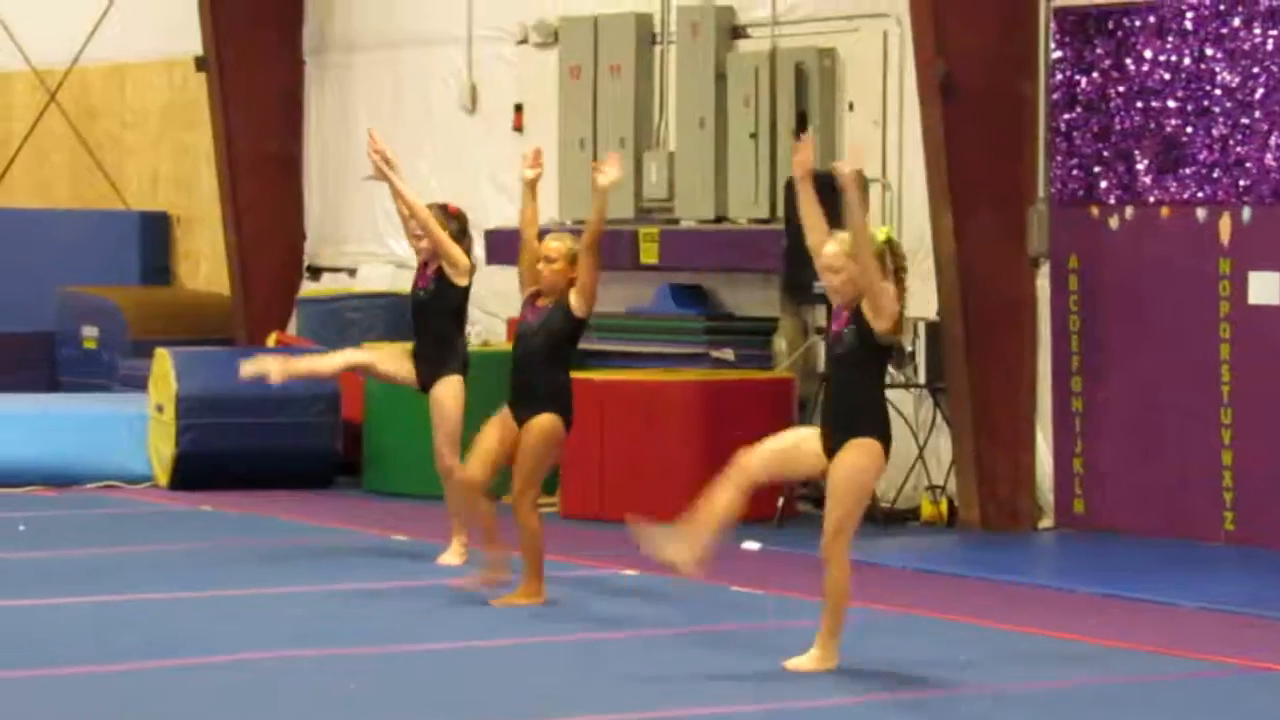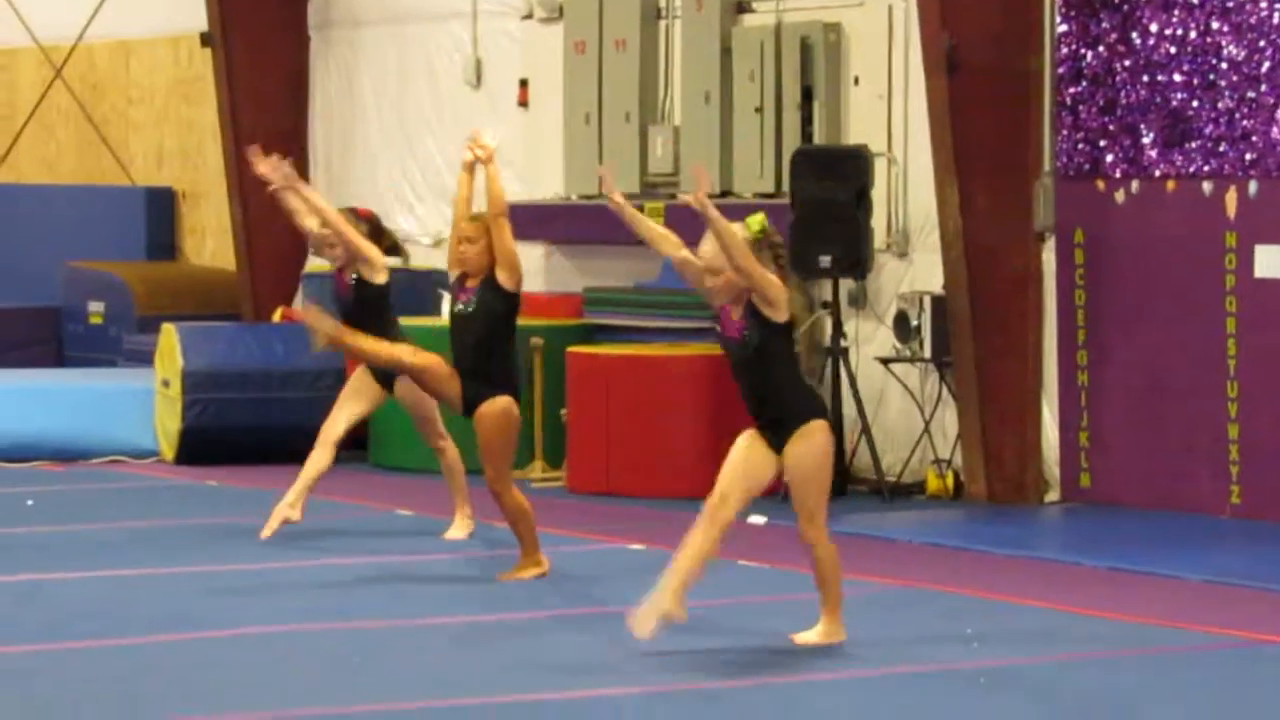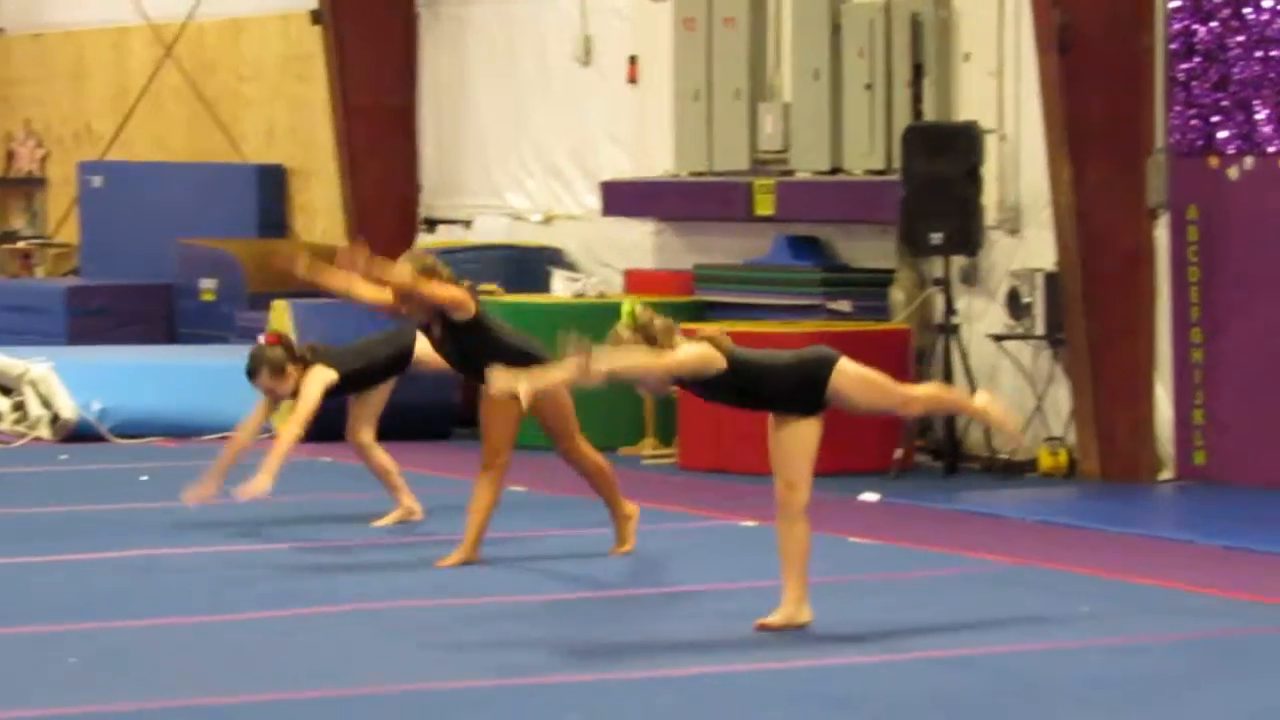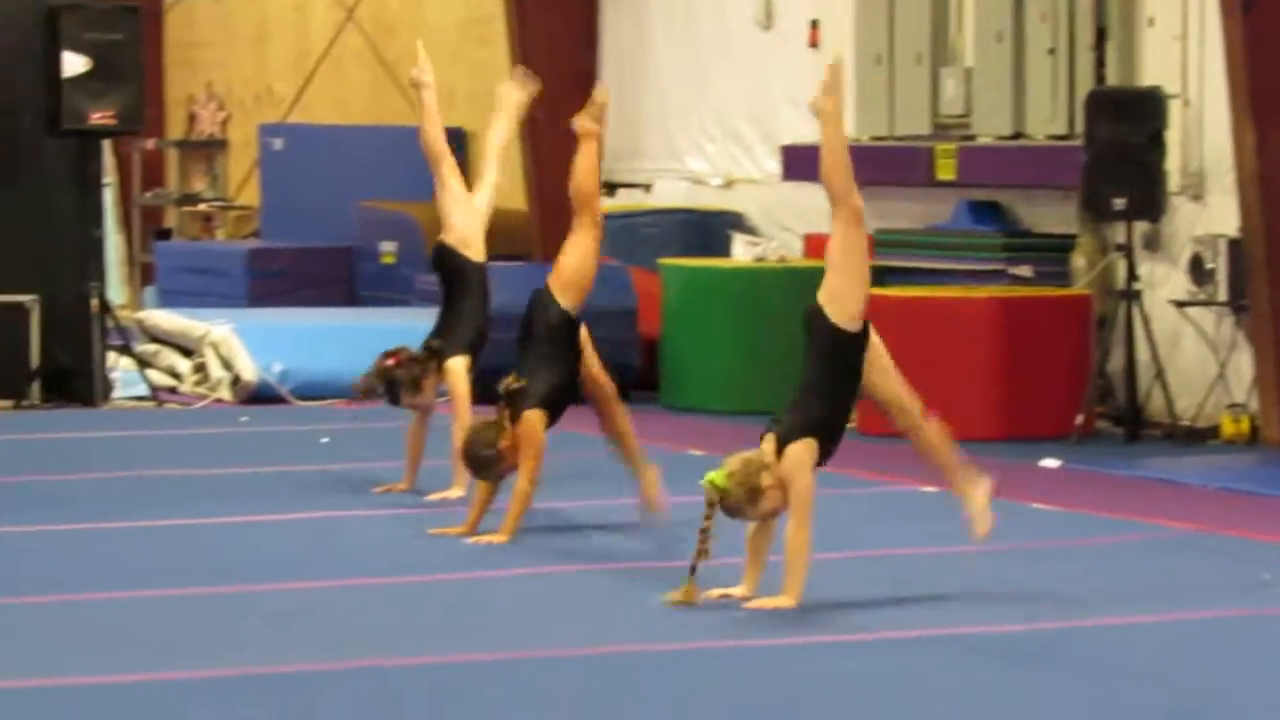
dt=0.4s
person 1, frame 1
left shoulder: (880, 309)
right shoulder: (842, 308)
left elbow: (867, 250)
right elbow: (817, 241)
left wrist: (853, 190)
right wrist: (803, 182)
left hip: (864, 438)
right hip: (829, 433)
left knee: (834, 544)
right knee: (743, 467)
left ankle: (827, 649)
right ankle: (686, 544)
person 1, frame 2
left shoulder: (769, 297)
right shoulder: (724, 299)
left elbow: (741, 259)
right elbow: (672, 248)
left wrist: (709, 212)
right wrist: (620, 204)
left hip: (802, 422)
right hip: (763, 428)
left knee: (812, 529)
right knee: (719, 507)
left ankle: (832, 624)
right ankle: (669, 596)
person 1, frame 3
left shoulder: (698, 358)
right shoulder: (675, 364)
left elbow: (648, 363)
right elbow: (612, 357)
left wrist: (599, 364)
right wrist: (533, 377)
left hip: (819, 373)
right hip: (790, 401)
left knee: (908, 400)
right knee: (791, 495)
left ankle: (980, 406)
right ankle: (796, 602)
person 1, frame 4
left shoulder: (795, 457)
right shoulder: (766, 462)
left elbow: (801, 530)
right elbow: (762, 528)
left wrist: (789, 596)
right wrist: (749, 584)
left hip: (844, 333)
right hip: (842, 339)
left knee: (847, 213)
right knee: (911, 415)
right ankle: (968, 483)
person 2, frame 1
left shoulder: (576, 304)
right shoulder: (533, 296)
left elbow: (590, 246)
right elbow: (528, 237)
left wrist: (601, 196)
right wrist: (529, 187)
left hip: (548, 409)
right hip: (516, 407)
left knee: (523, 496)
right knee: (471, 481)
left ankle: (531, 587)
right ankle: (493, 562)
person 2, frame 2
left shoulder: (505, 281)
right shoulder: (459, 279)
left elbow: (498, 216)
right elbow: (460, 215)
left wrist: (489, 164)
right wrist: (467, 168)
left hip: (496, 392)
right hip: (458, 382)
left knee: (499, 482)
right knee: (405, 358)
left ankle: (533, 559)
person 2, frame 3
left shoulder: (455, 302)
right shoulder: (422, 311)
left elbow: (412, 284)
right elbow: (366, 291)
left wrist: (368, 265)
right wrist: (318, 273)
left hip: (533, 370)
left knee: (572, 450)
right knee: (492, 462)
left ankle: (623, 512)
right ankle: (470, 545)
person 2, frame 4
left shoulder: (528, 419)
right shoulder: (510, 425)
left elbow: (527, 483)
right elbow: (491, 473)
left wrist: (505, 533)
right wrist: (469, 526)
left hip: (559, 317)
right hip: (562, 325)
left knee: (585, 220)
right knee: (606, 401)
left ankle: (590, 132)
right ankle: (642, 471)
person 3, frame 1
left shoulder: (457, 266)
right shoulder: (426, 266)
left elbow: (426, 217)
right elbow: (408, 215)
left wrist: (393, 175)
right wrist: (389, 176)
left hip: (446, 370)
right hip: (417, 363)
left knee: (446, 459)
right knee: (356, 357)
left ankle: (459, 541)
person 3, frame 2
left shoulder: (370, 263)
right shoulder: (342, 266)
left elbow: (342, 226)
right elbow: (309, 224)
left wrist: (298, 187)
right wrist: (282, 188)
right hip: (372, 367)
left knee: (437, 439)
right knee: (330, 432)
left ankle: (463, 515)
right ankle: (291, 503)
person 3, frame 3
left shoulder: (316, 376)
right shoulder: (279, 374)
left elbow: (292, 429)
right elbow: (247, 430)
left hip: (401, 347)
right knee: (360, 439)
right ankle: (408, 505)
person 3, frame 4
left shoulder: (453, 365)
right shoulder: (416, 369)
left elbow: (462, 427)
right elbow: (420, 423)
left wrist: (460, 484)
right wrist: (409, 481)
left hip: (462, 260)
right hip: (454, 259)
